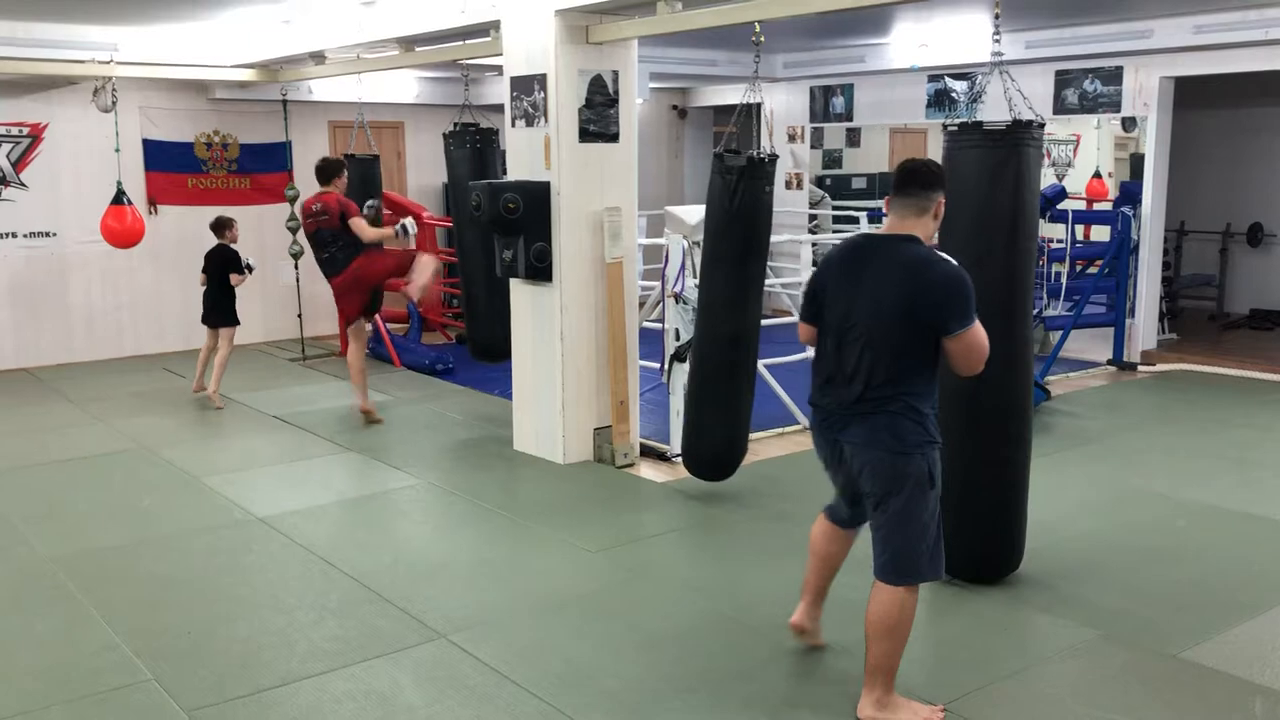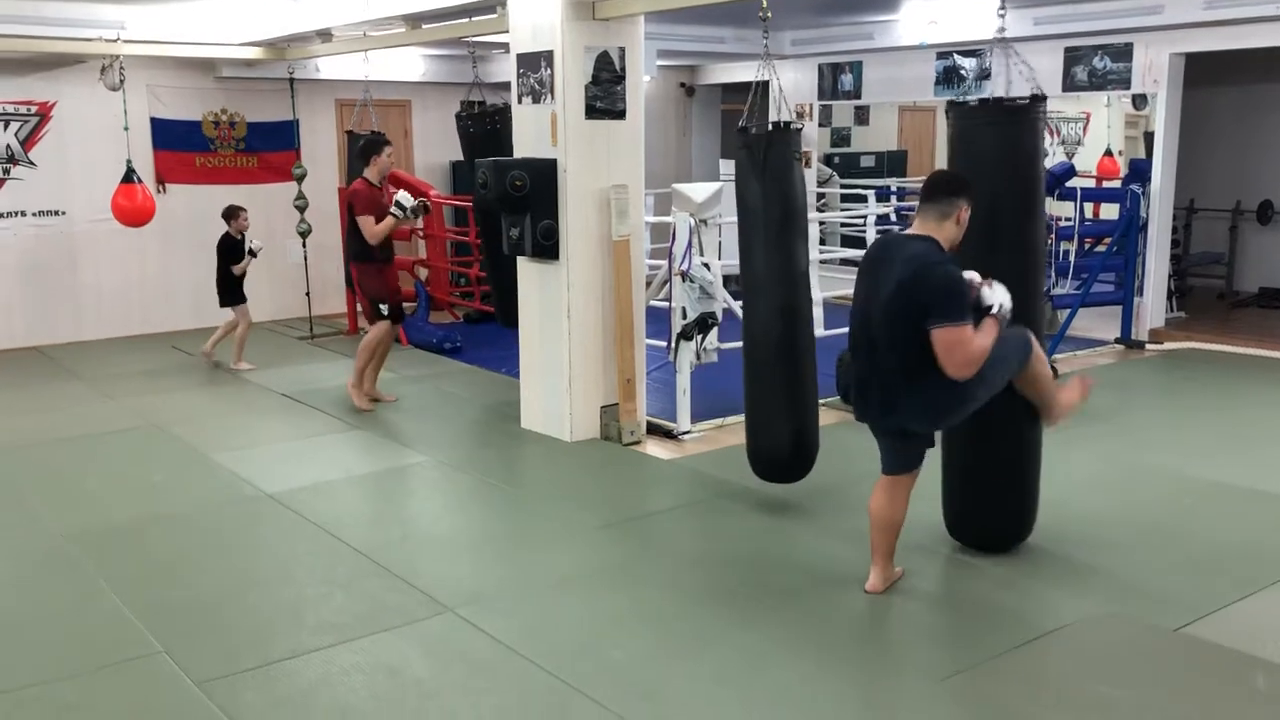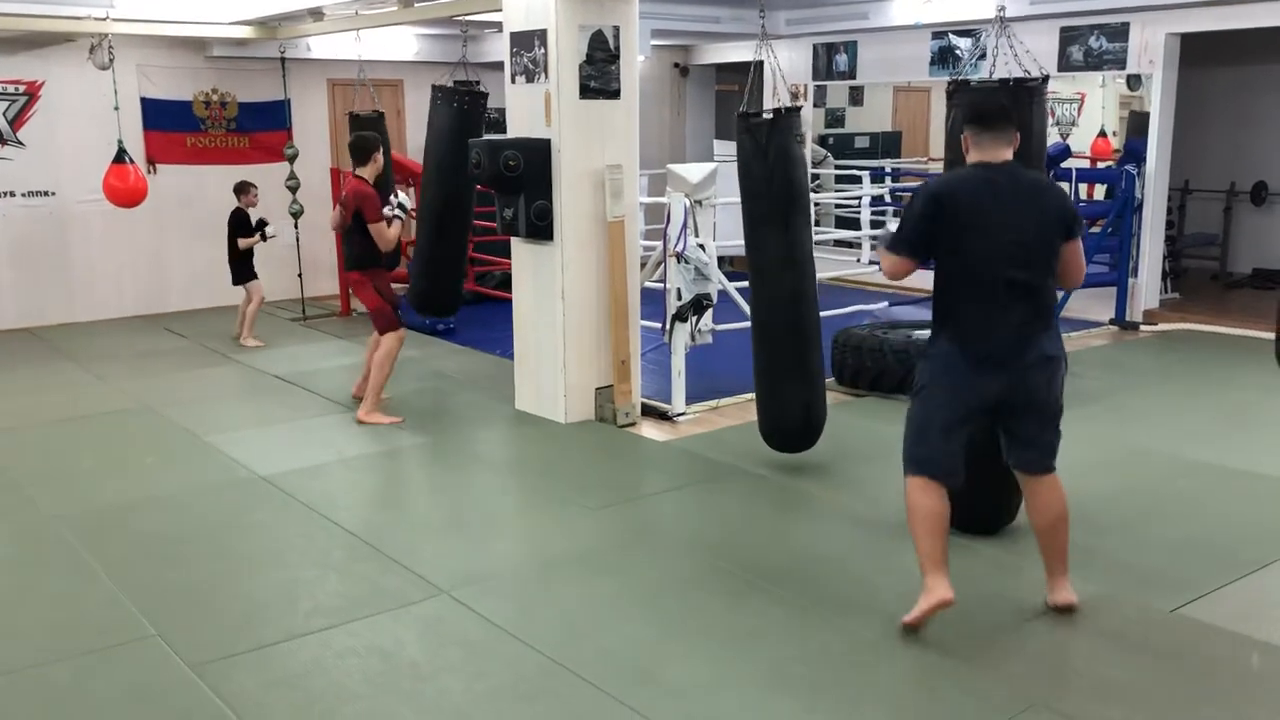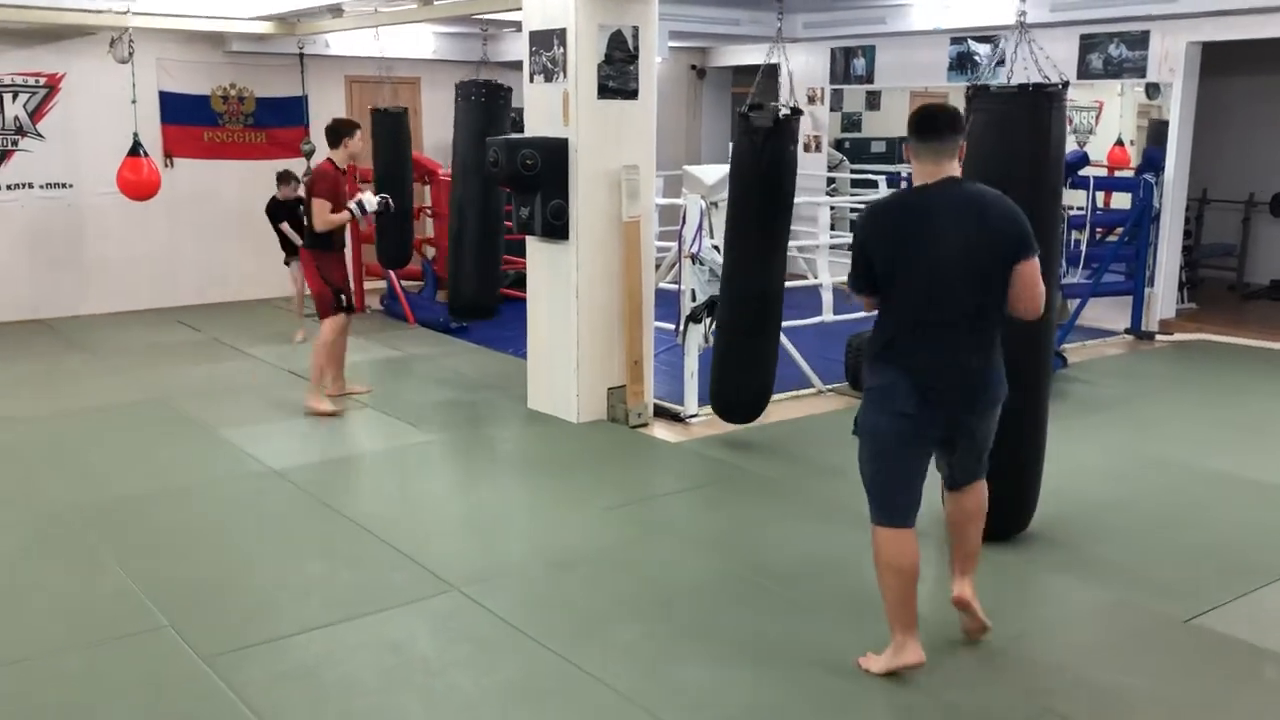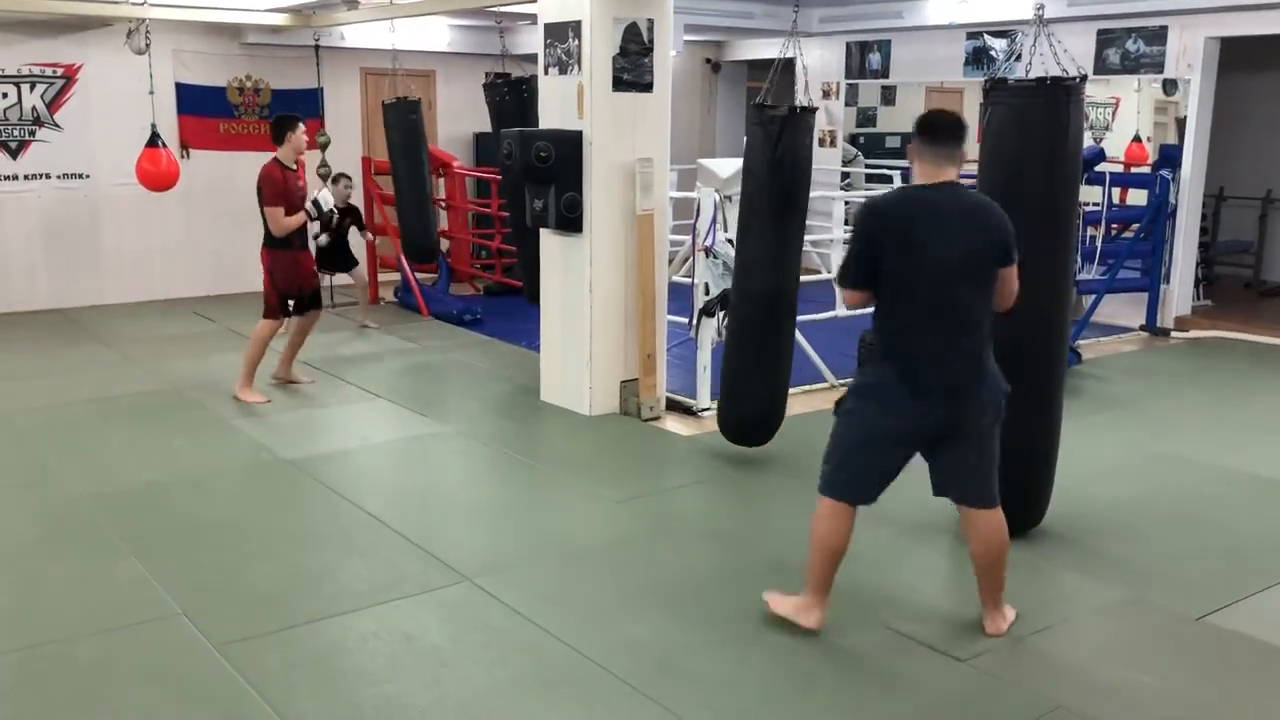
dt=0.7s
person 1, frame 1
left shoulder: (837, 259)
right shoulder: (942, 276)
left elbow: (807, 335)
right elbow: (971, 361)
left hip: (831, 424)
right hip: (896, 437)
left knee: (845, 511)
right knee: (900, 571)
left ankle: (808, 610)
person 1, frame 2
left shoulder: (880, 251)
right shoulder: (943, 276)
right elbow: (961, 366)
right wrist: (994, 318)
left hip: (869, 396)
right hip: (930, 398)
left knee: (897, 472)
right knee: (1020, 343)
left ankle: (881, 572)
right ankle: (1053, 405)
person 1, frame 3
left shoulder: (940, 193)
right shoulder: (1052, 196)
left elbow: (893, 266)
right elbow: (1073, 277)
left wrist: (938, 246)
left hip: (961, 358)
right hip: (1036, 356)
left knee: (925, 470)
right knee: (1039, 470)
left ankle: (935, 584)
right ankle: (1059, 584)
person 1, frame 4
left shoulder: (880, 220)
right shoulder: (1002, 213)
left elbow: (866, 296)
right elbow: (1029, 306)
left hip: (900, 389)
right hip: (977, 385)
left knee: (893, 513)
right knee: (966, 479)
left ankle: (904, 643)
right ankle: (965, 582)
person 1, frame 5
left shoulder: (881, 214)
right shoulder: (992, 217)
left elbow: (853, 297)
right elbow: (1005, 299)
left hip: (895, 386)
right hip: (973, 386)
left knee: (839, 491)
right knee: (981, 501)
left ankle: (811, 603)
right ankle: (994, 611)
person 2, frame 1
left shoulder: (307, 207)
right shoulder: (341, 202)
right elbow: (367, 236)
left wrist: (361, 215)
right wrist: (400, 230)
left hip: (338, 279)
right hip: (361, 265)
left knee: (356, 339)
right knee: (427, 260)
left ankle: (364, 402)
right ankle: (417, 288)
person 2, frame 2
left shoulder: (379, 188)
right shoulder: (359, 191)
right elbow: (373, 237)
left wrist: (410, 212)
right wrist: (398, 213)
left hip: (386, 265)
right hip: (367, 268)
left knee: (391, 328)
right knee: (381, 327)
left ankle: (370, 386)
right ankle: (355, 383)
person 2, frame 3
left shoulder: (350, 187)
right shoulder: (367, 194)
left elbow: (335, 223)
right elbow: (387, 244)
right wrist: (399, 213)
left hip: (358, 267)
right hip: (366, 272)
left knee: (385, 328)
right knee: (395, 333)
left ankle: (363, 386)
right ankle: (369, 409)
person 2, frame 4
left shoulder: (339, 172)
right shoulder: (324, 174)
right elbow: (320, 222)
left wrist: (371, 205)
right wrist: (356, 208)
left hip: (333, 253)
right hip: (319, 255)
left knee: (342, 319)
right knee: (335, 318)
left ankle: (336, 383)
right ankle: (315, 393)
person 2, frame 5
left shoulder: (298, 167)
right shoulder: (271, 175)
right elbow: (278, 228)
left wrist: (318, 209)
right wrist: (311, 210)
left hip: (301, 251)
right hip: (279, 255)
left knee: (311, 312)
right knee: (273, 319)
left ankle: (283, 370)
right ankle: (244, 384)
person 3, frame 1
left shoulder: (210, 254)
right shoulder: (231, 254)
left elbow: (203, 281)
right elbow: (235, 281)
right wrist: (248, 270)
left hip: (210, 301)
right hip: (224, 303)
left knee: (210, 343)
right knee: (225, 346)
left ankle: (198, 382)
right ankle: (213, 389)
person 3, frame 2
left shoulder: (240, 236)
right shoulder: (228, 243)
right elbow: (237, 270)
right wrist: (251, 254)
left hip: (234, 285)
right hip: (229, 286)
left knee: (236, 320)
right knee: (245, 321)
left ankle: (209, 347)
right ankle: (236, 361)
person 3, frame 3
left shoulder: (240, 215)
right shoulder: (240, 217)
right elbow: (242, 244)
left wrist: (256, 229)
right wrist: (262, 236)
left hip: (242, 263)
right hip: (241, 264)
left knee: (250, 296)
right knee: (258, 297)
left ankle: (239, 331)
right ankle: (246, 337)
person 3, frame 4
left shoulder: (296, 200)
right shoulder: (273, 207)
right elbow: (286, 229)
right wrist: (302, 245)
right hip: (293, 250)
right knee: (299, 287)
right ankle: (301, 328)
person 3, frame 5
left shoulder: (353, 210)
left elbow: (363, 232)
left wrist: (370, 237)
left hip: (344, 252)
right hip: (325, 252)
left knee: (363, 284)
left ankle: (364, 318)
